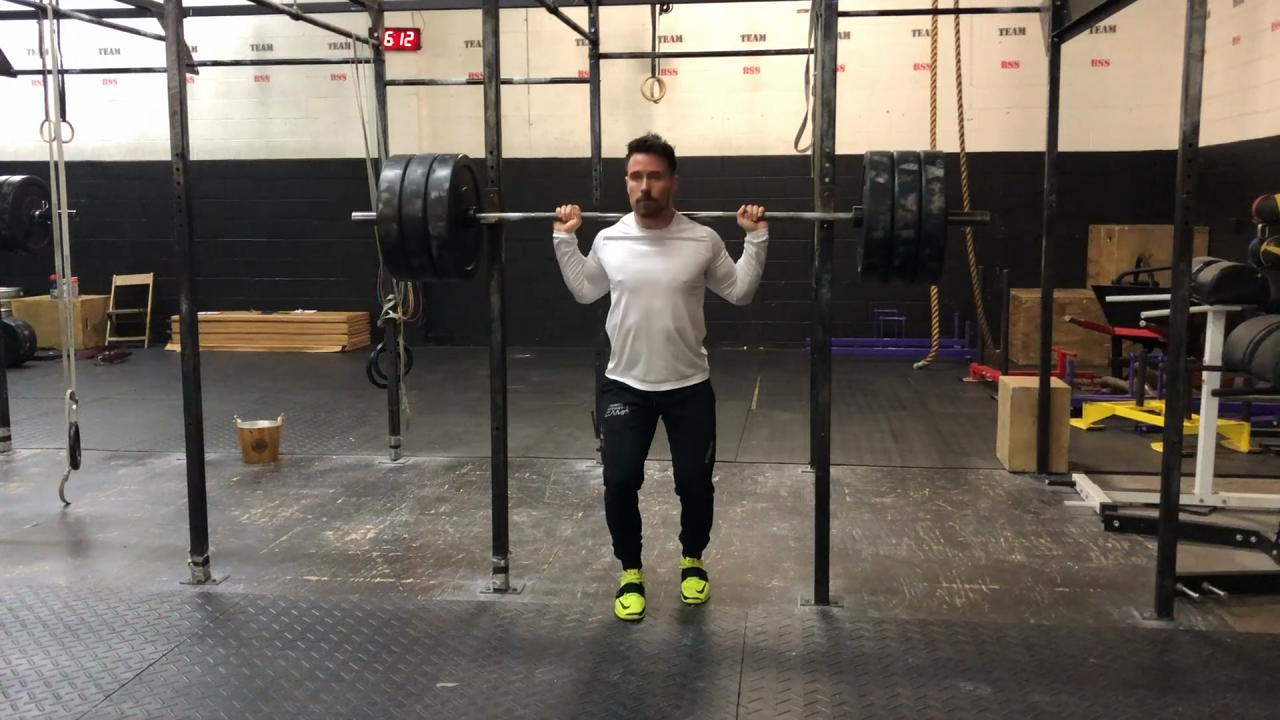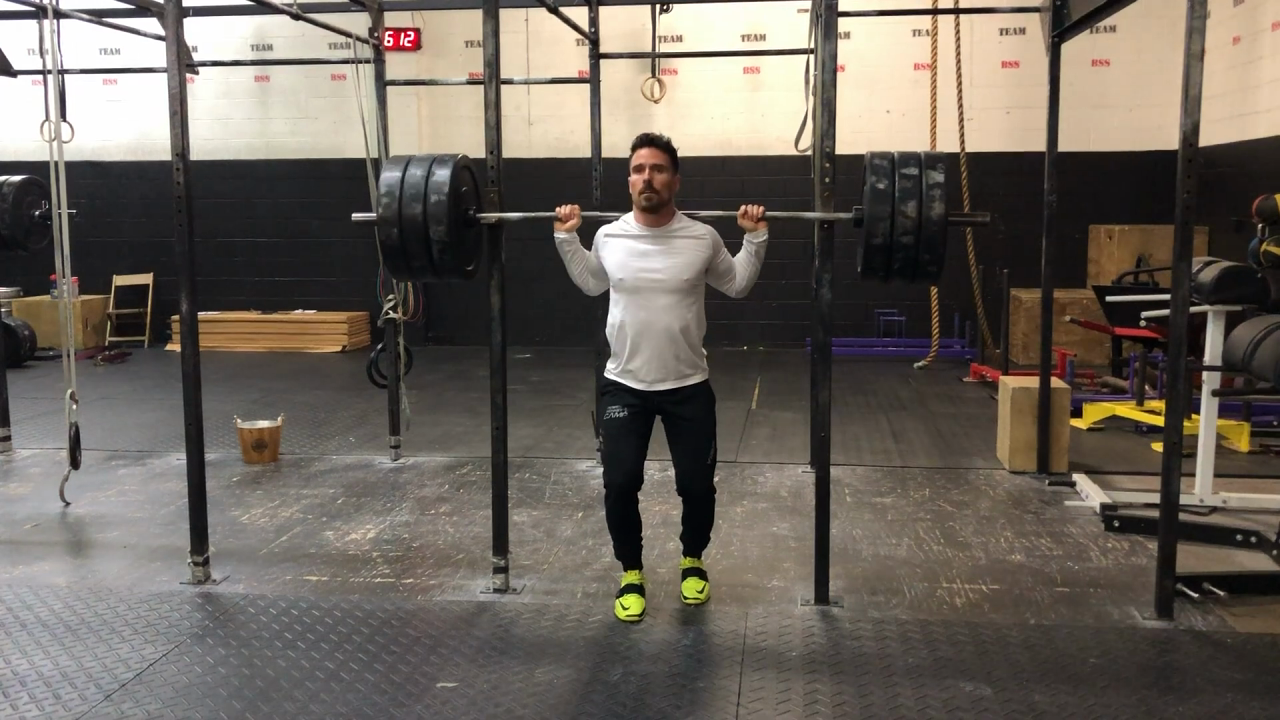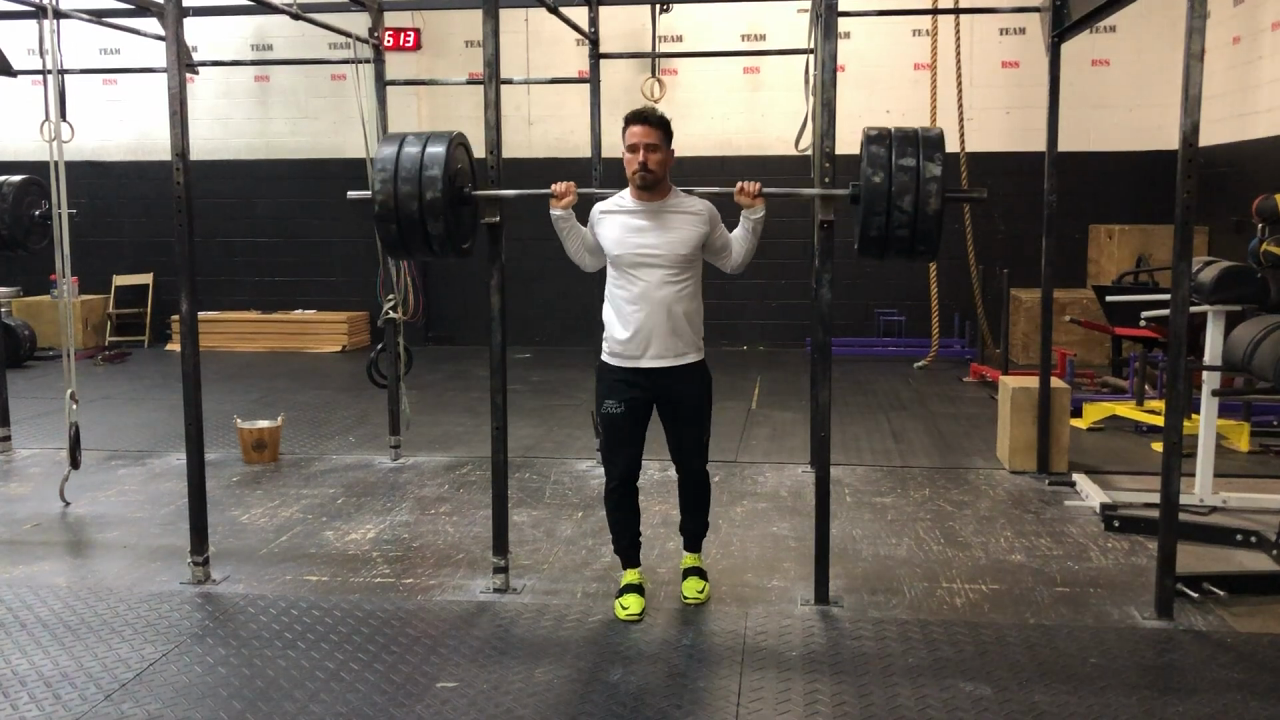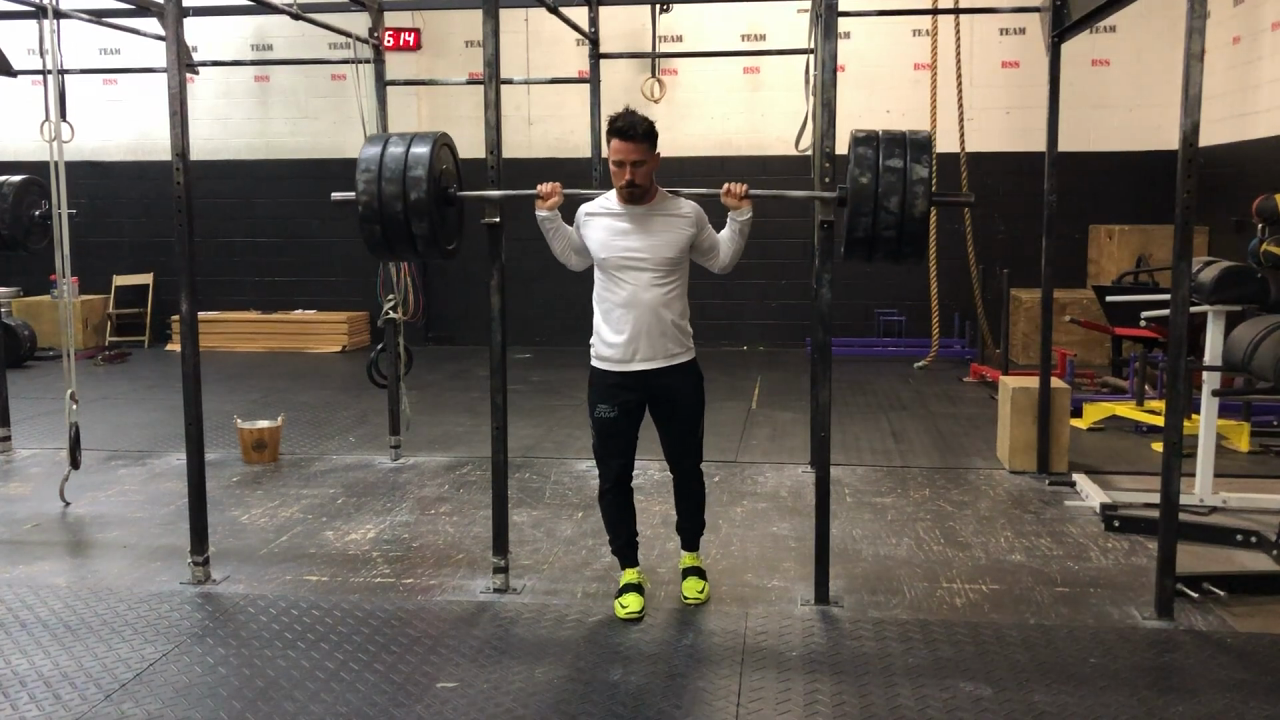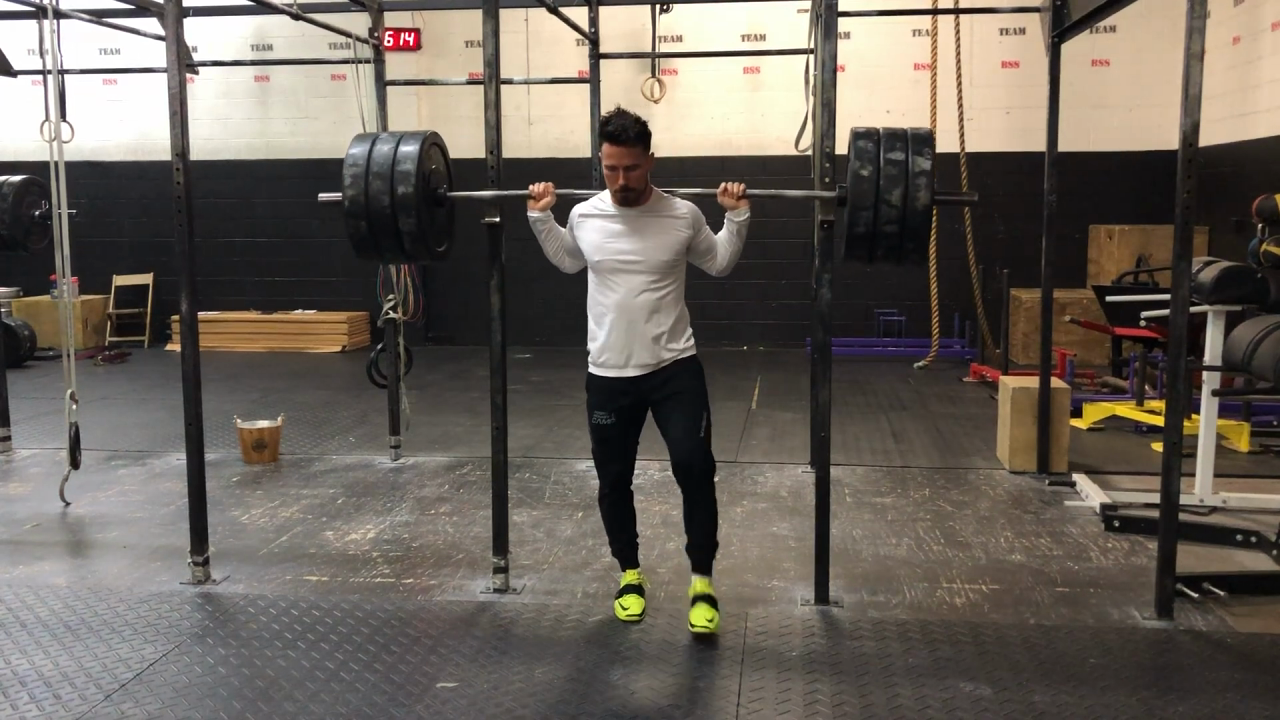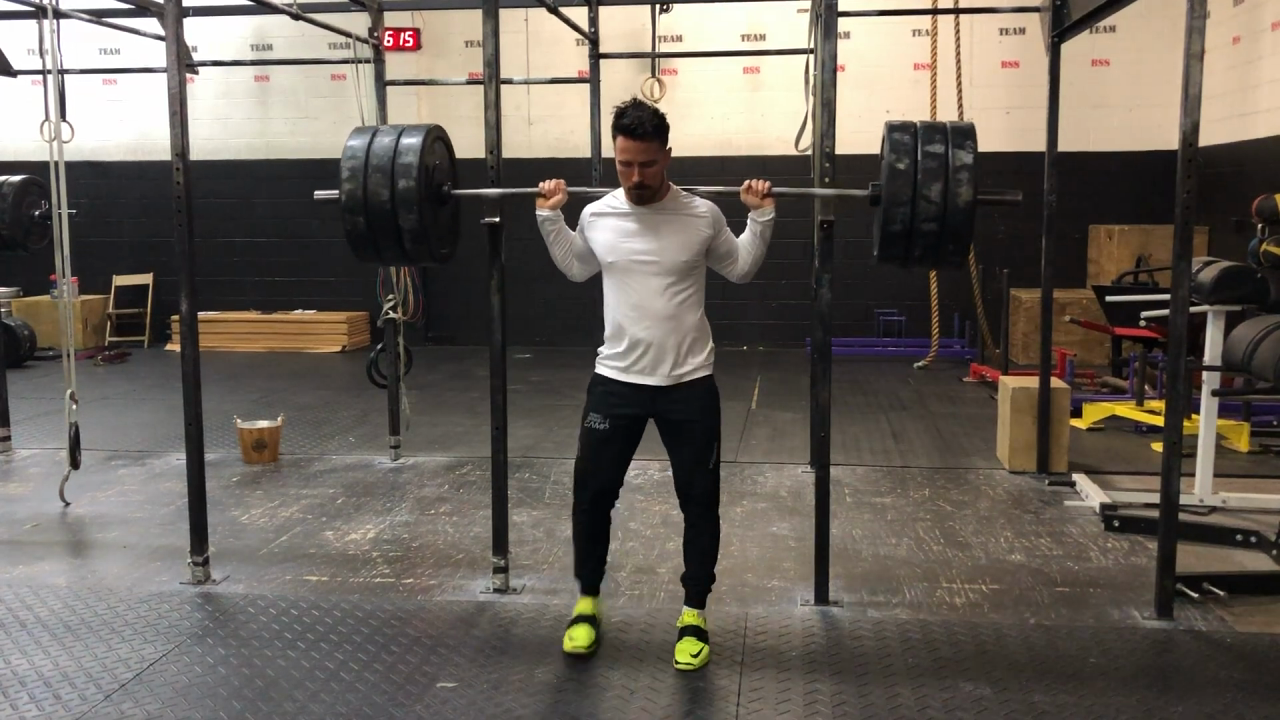
dt=0.7s
person 1, frame 1
left shoulder: (703, 241)
right shoulder: (608, 240)
left elbow: (740, 292)
right elbow: (582, 290)
left wrist: (756, 238)
right wrist: (564, 239)
left hip: (689, 387)
right hip: (625, 385)
left knee: (695, 484)
right knee: (620, 481)
left ankle: (692, 561)
right ankle: (631, 573)
person 1, frame 2
left shoulder: (703, 238)
right shoulder: (608, 236)
left elbow: (738, 285)
right elbow: (591, 284)
left wrist: (755, 237)
right wrist: (566, 237)
left hip: (688, 386)
right hip: (623, 385)
left knee: (697, 486)
right knee: (620, 484)
left ankle: (692, 560)
right ankle: (631, 572)
person 1, frame 3
left shoulder: (699, 213)
right shoulder: (604, 212)
left elbow: (734, 260)
right elbow: (588, 259)
left wrist: (752, 213)
right wrist: (562, 213)
left hip: (684, 367)
right hip: (620, 367)
left knee: (692, 469)
right knee: (620, 475)
left ankle: (692, 558)
right ankle: (631, 572)
person 1, frame 4
left shoulder: (687, 214)
right shoulder: (589, 214)
left elbow: (721, 261)
right elbow: (574, 258)
left wrist: (739, 215)
right wrist: (547, 214)
left hip: (675, 368)
right hip: (610, 371)
left knee: (686, 469)
right knee: (613, 477)
left ankle: (691, 558)
right ankle: (629, 572)
person 1, frame 5
left shoulder: (684, 215)
right shoulder: (583, 215)
left elbow: (720, 263)
right elbow: (567, 261)
left wrist: (737, 215)
right wrist: (540, 216)
left hip: (675, 366)
right hip: (608, 373)
left knee: (695, 470)
right knee: (614, 481)
left ankle: (701, 582)
right ankle: (630, 574)
person 1, frame 6
left shoulder: (703, 216)
right shoulder: (596, 215)
left elbow: (740, 269)
right elbow: (576, 268)
left wrist: (761, 216)
right wrist: (549, 216)
left hip: (688, 383)
right hip: (616, 379)
left knee: (699, 502)
right knee: (591, 494)
left ankle: (693, 614)
right ankle: (587, 603)
